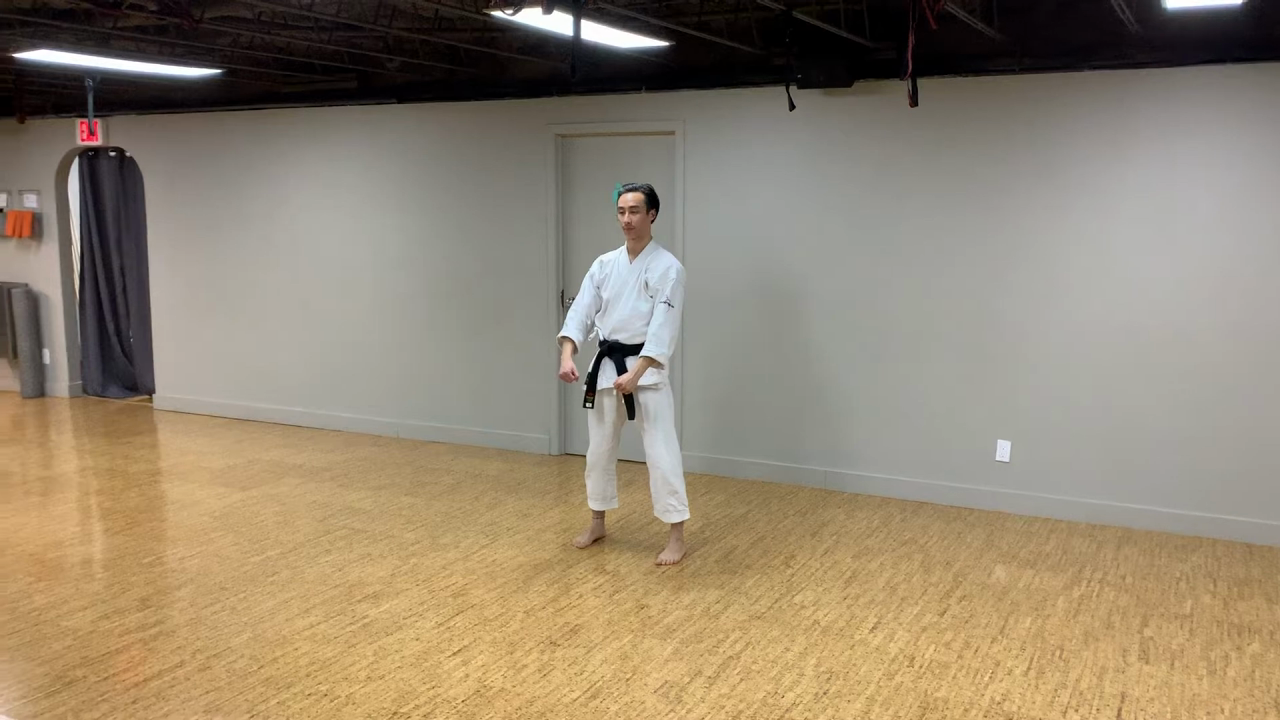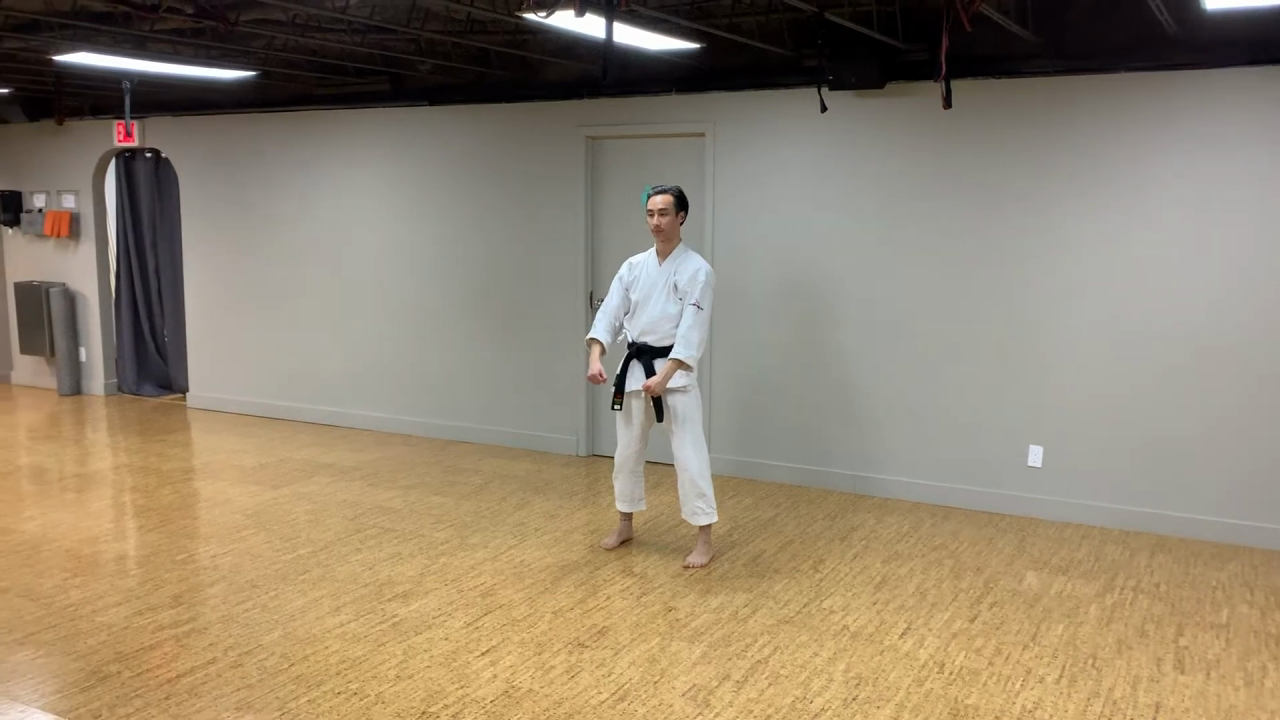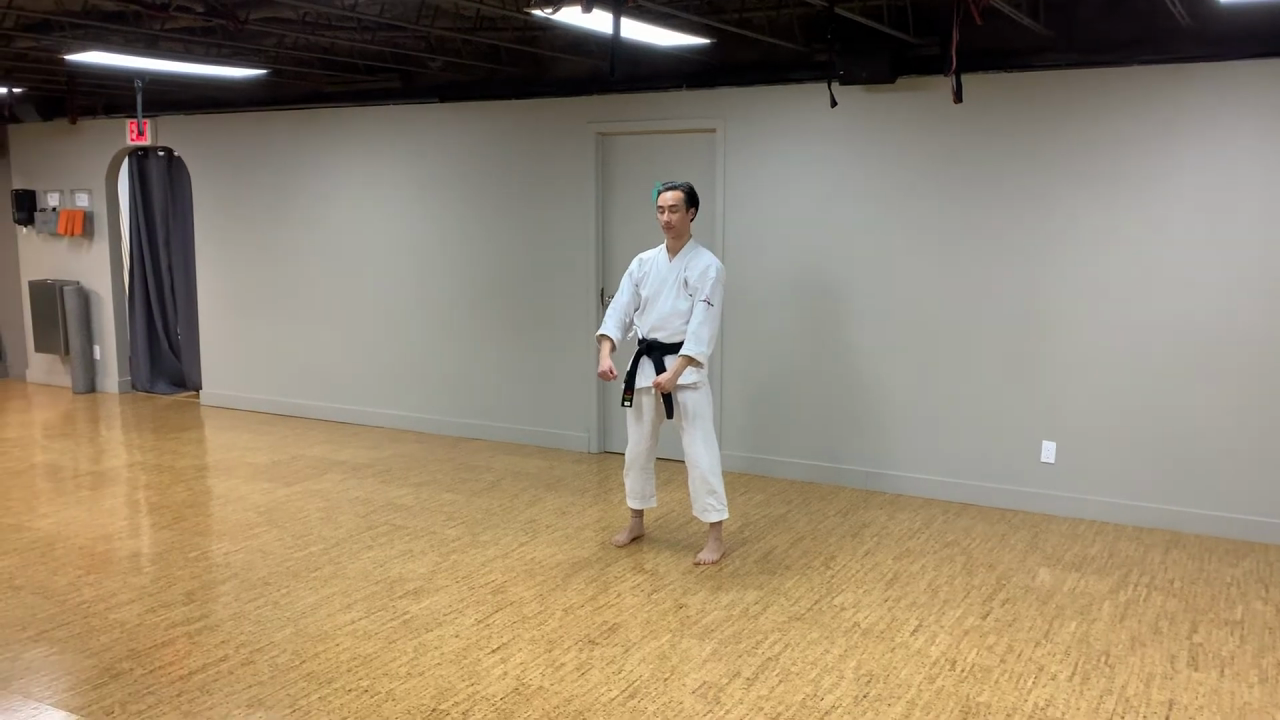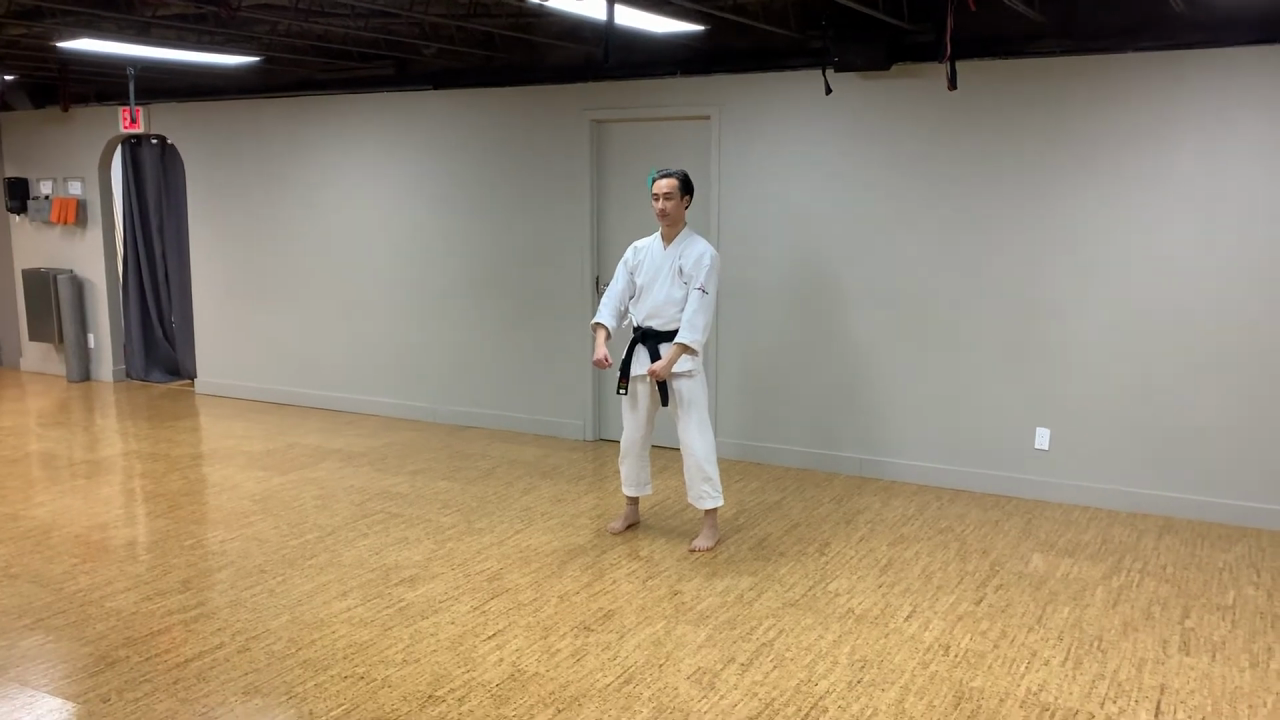
dt=0.5s
person 1, frame 1
left shoulder: (668, 267)
right shoulder: (604, 264)
left elbow: (664, 328)
right elbow: (581, 312)
left wrist: (635, 374)
right wrist: (567, 356)
left hip: (646, 369)
right hip: (605, 366)
left knee: (661, 452)
right knee: (599, 449)
left ankle: (677, 536)
right ankle: (597, 523)
person 1, frame 2
left shoulder: (697, 270)
right shoulder: (633, 266)
left elbow: (692, 331)
right elbow: (610, 314)
left wrist: (664, 376)
right wrist: (595, 358)
left hip: (675, 370)
right hip: (633, 368)
left knee: (689, 454)
right knee: (627, 450)
left ankle: (704, 539)
right ankle: (625, 524)
person 1, frame 3
left shoulder: (707, 266)
right shoulder: (643, 262)
left elbow: (703, 328)
right elbow: (620, 311)
left wrist: (674, 373)
right wrist: (605, 354)
left hip: (686, 367)
right hip: (644, 364)
left knee: (699, 450)
right knee: (638, 447)
left ankle: (715, 536)
right ankle: (636, 522)
person 1, frame 4
left shoulder: (702, 253)
right shoulder: (638, 250)
left elbow: (698, 315)
right elbow: (615, 299)
left wrist: (669, 361)
right wrist: (601, 343)
left hip: (680, 354)
right hip: (639, 352)
left knee: (695, 437)
right knee: (633, 434)
left ankle: (710, 522)
right ankle: (632, 508)
